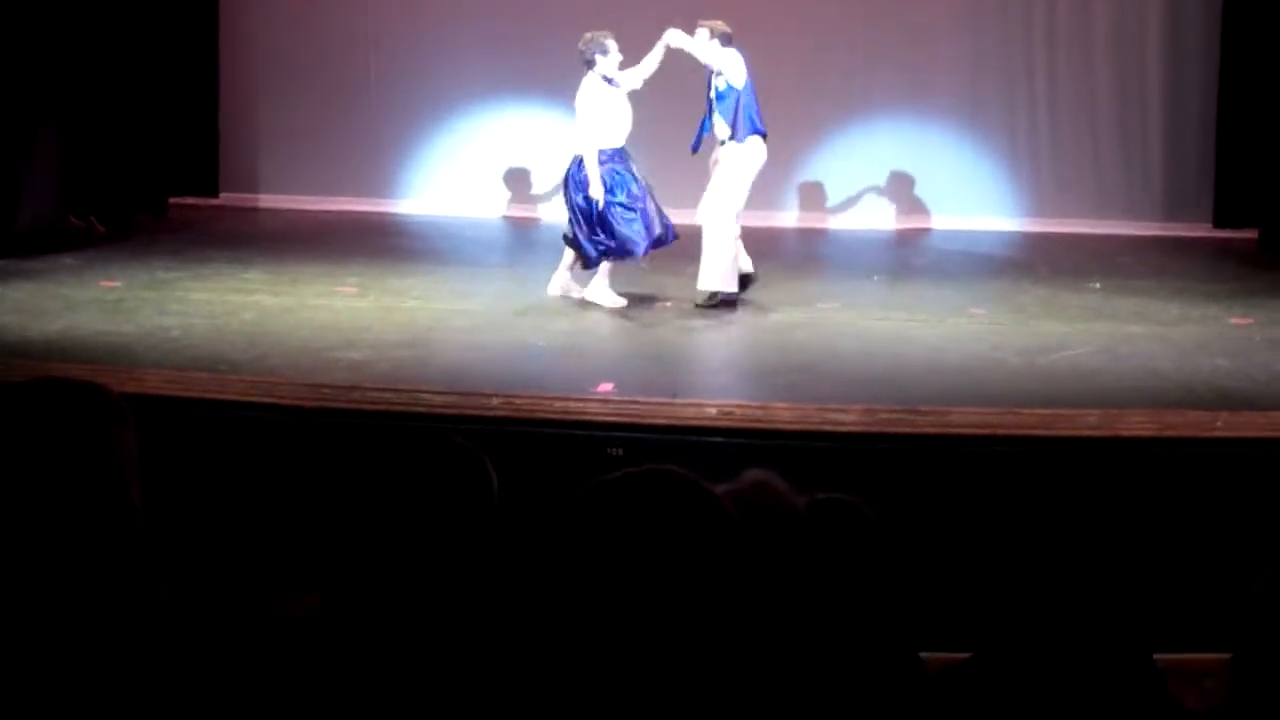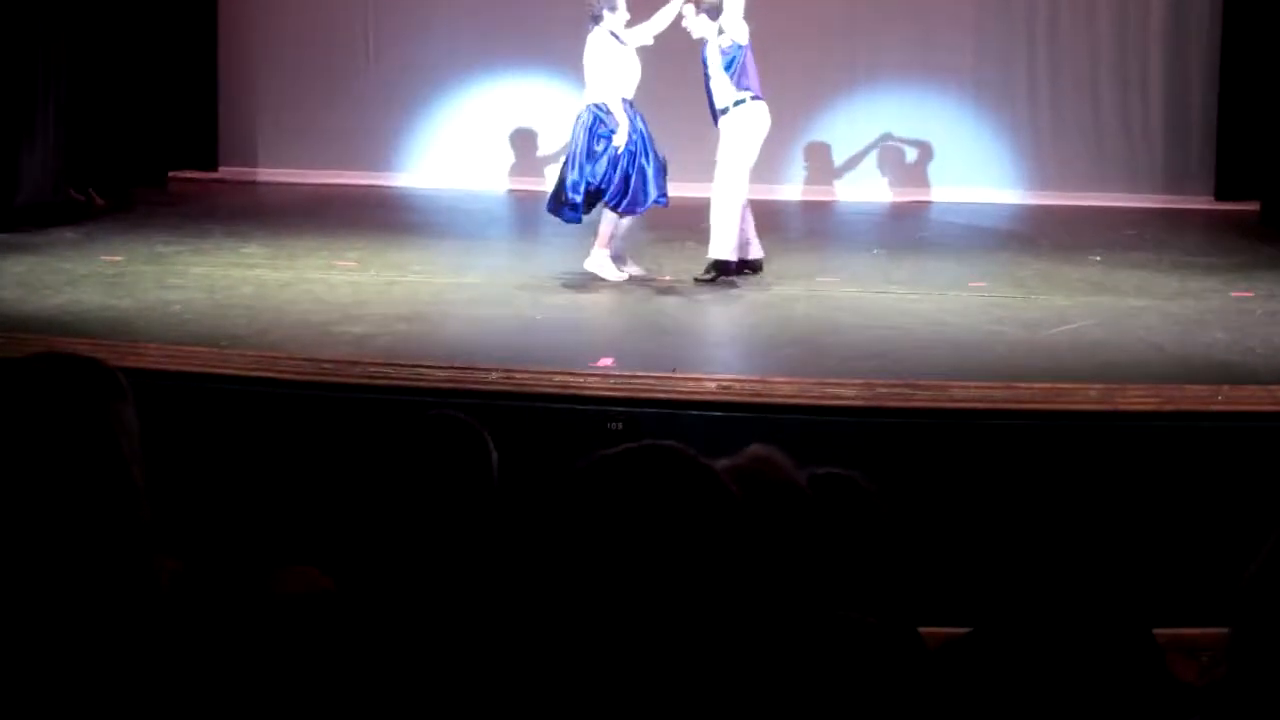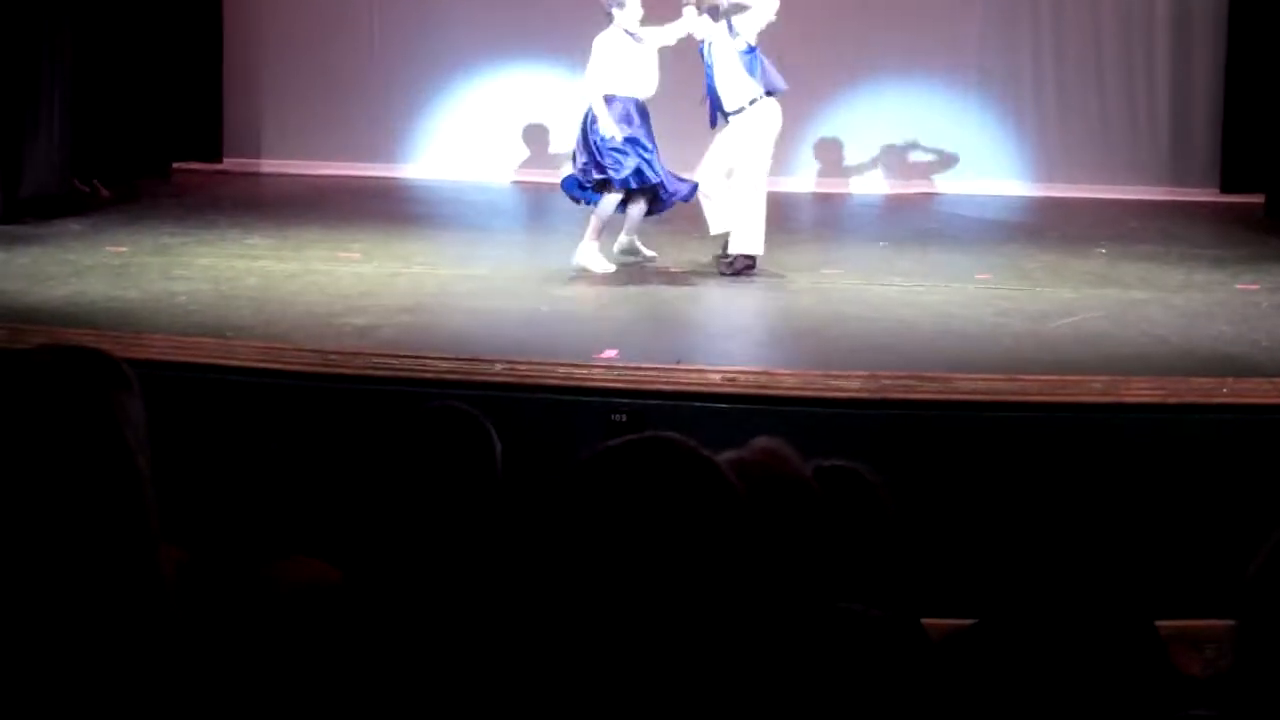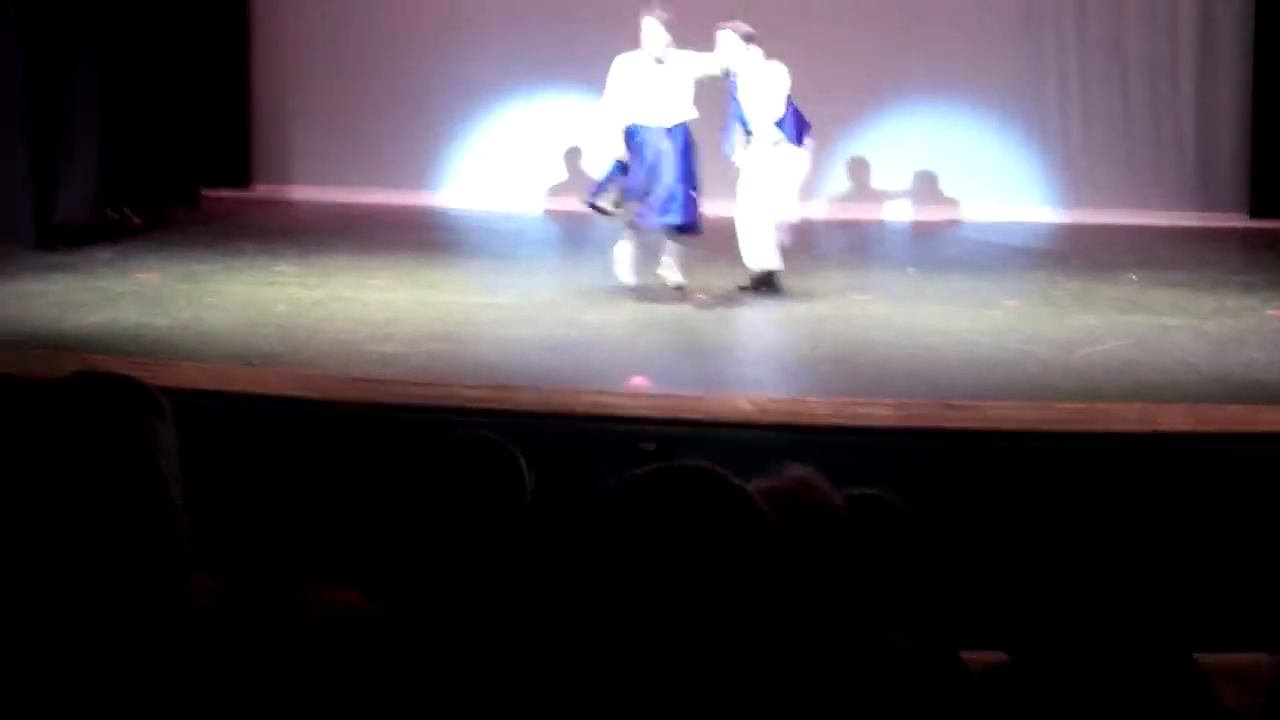
dt=0.3s
person 1, frame 1
left shoulder: (732, 62)
right shoulder: (718, 74)
left elbow: (714, 58)
left wrist: (684, 41)
right wrist: (718, 151)
left hip: (744, 151)
right hip: (733, 152)
left knee: (718, 219)
right knee: (710, 214)
left ankle: (724, 289)
right ankle: (741, 271)
person 1, frame 2
left shoulder: (731, 29)
right shoulder: (709, 46)
left hip: (746, 115)
right hip: (731, 119)
left knee: (728, 186)
right knee: (731, 188)
left ankle: (723, 258)
right ankle: (749, 256)
person 1, frame 3
left shoulder: (738, 30)
right shoulder: (708, 48)
left hip: (760, 114)
right hip: (737, 120)
left knee: (748, 182)
right knee: (709, 174)
left ankle: (745, 252)
right ankle: (736, 238)
person 1, frame 4
left shoulder: (774, 71)
right shoulder: (734, 74)
left elbow: (773, 113)
left wrist: (754, 75)
right wrist: (739, 147)
left hip: (789, 147)
right hip: (760, 147)
left knee: (778, 208)
right knee: (747, 205)
right ankle: (765, 270)
person 2, frame 1
left shoulder: (612, 81)
right shoulder: (591, 91)
left elbow: (641, 70)
right elbow: (588, 138)
left wrist: (662, 46)
right wrist: (593, 179)
left hip: (612, 161)
right hip: (600, 164)
left knee: (594, 226)
right knee: (625, 222)
left ankle: (562, 279)
right ankle: (599, 284)
person 2, frame 2
left shoulder: (621, 39)
right shoulder: (599, 40)
left elbow: (655, 24)
right elbow: (605, 85)
right wrist: (623, 121)
left hip: (619, 119)
right hip: (607, 119)
left knee: (633, 190)
right knee: (617, 190)
left ankle: (610, 252)
right ankle: (600, 256)
person 2, frame 3
left shoulder: (643, 37)
right shoulder: (607, 41)
left elbow: (677, 29)
right elbow: (592, 82)
right wrist: (604, 118)
left hip: (634, 115)
right hip: (615, 114)
left knee: (645, 181)
right knee: (621, 181)
left ankle: (628, 239)
right ankle: (588, 247)
person 2, frame 4
left shoulder: (685, 61)
right shoulder: (625, 64)
left elbow: (718, 63)
right elbow: (611, 103)
right wrist: (615, 136)
left hip: (674, 139)
right hip: (642, 139)
left knee: (675, 201)
right knee: (642, 200)
left ankle: (670, 263)
right ankle: (627, 247)
